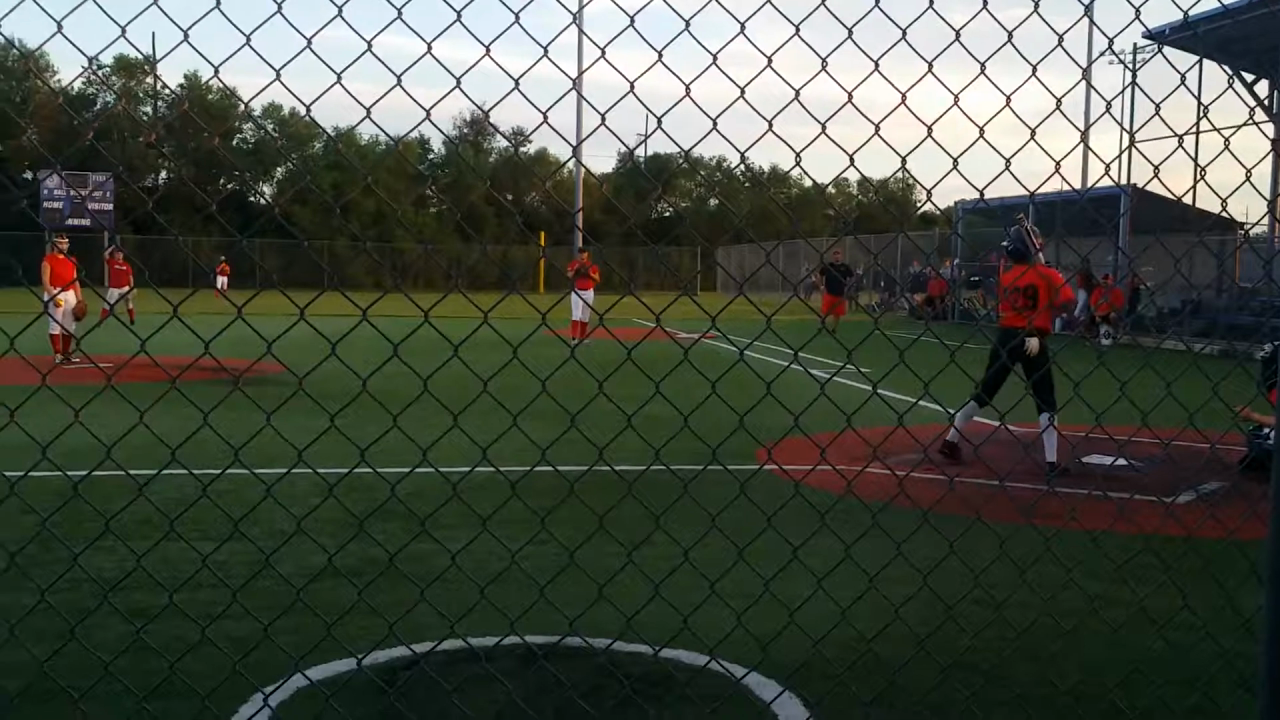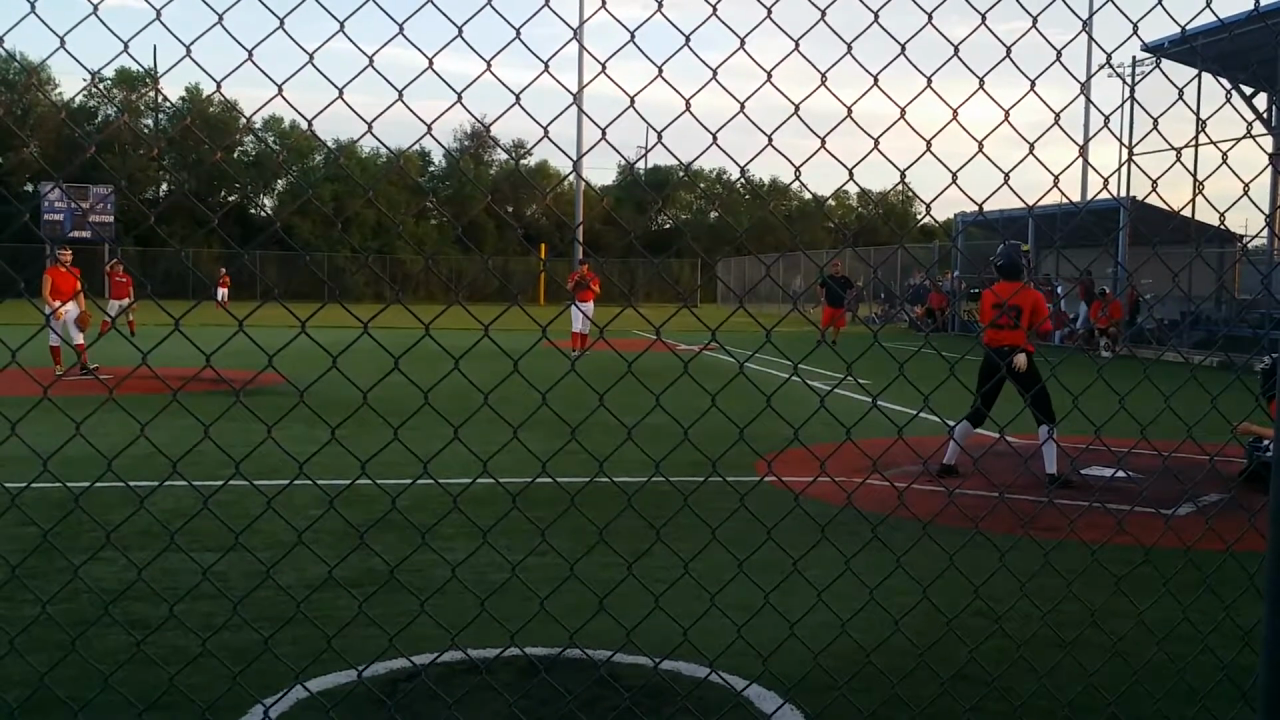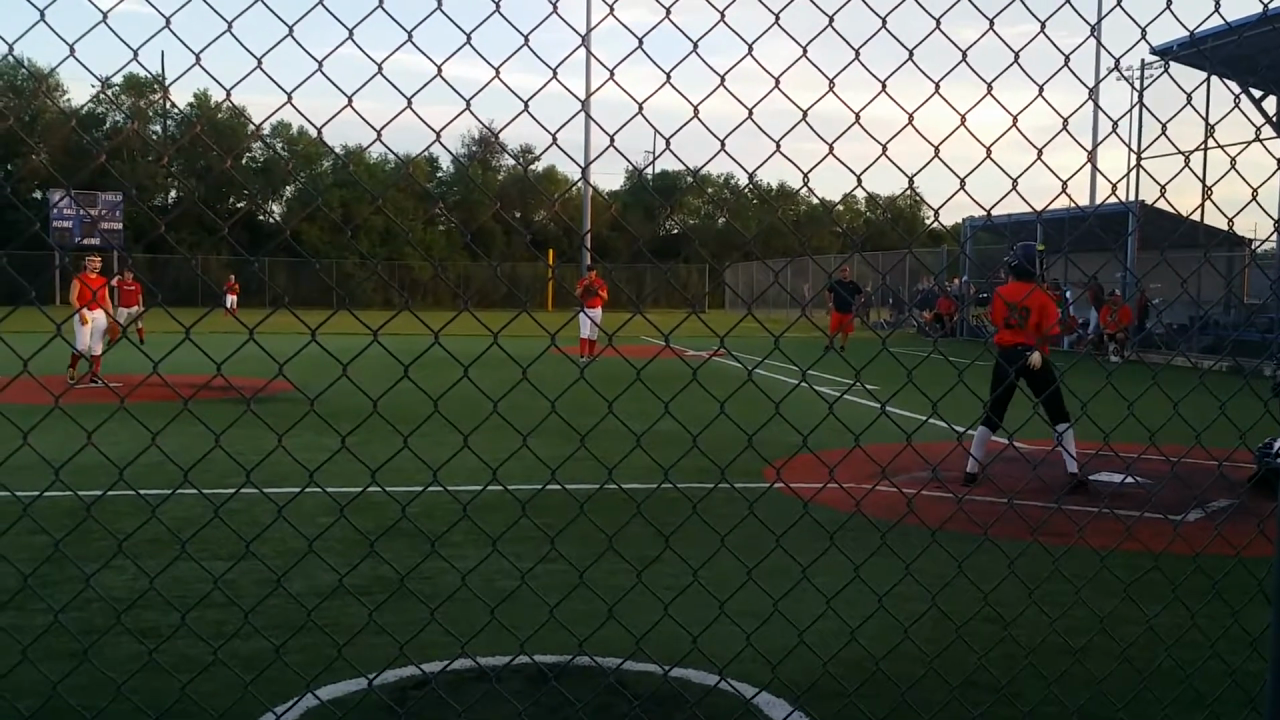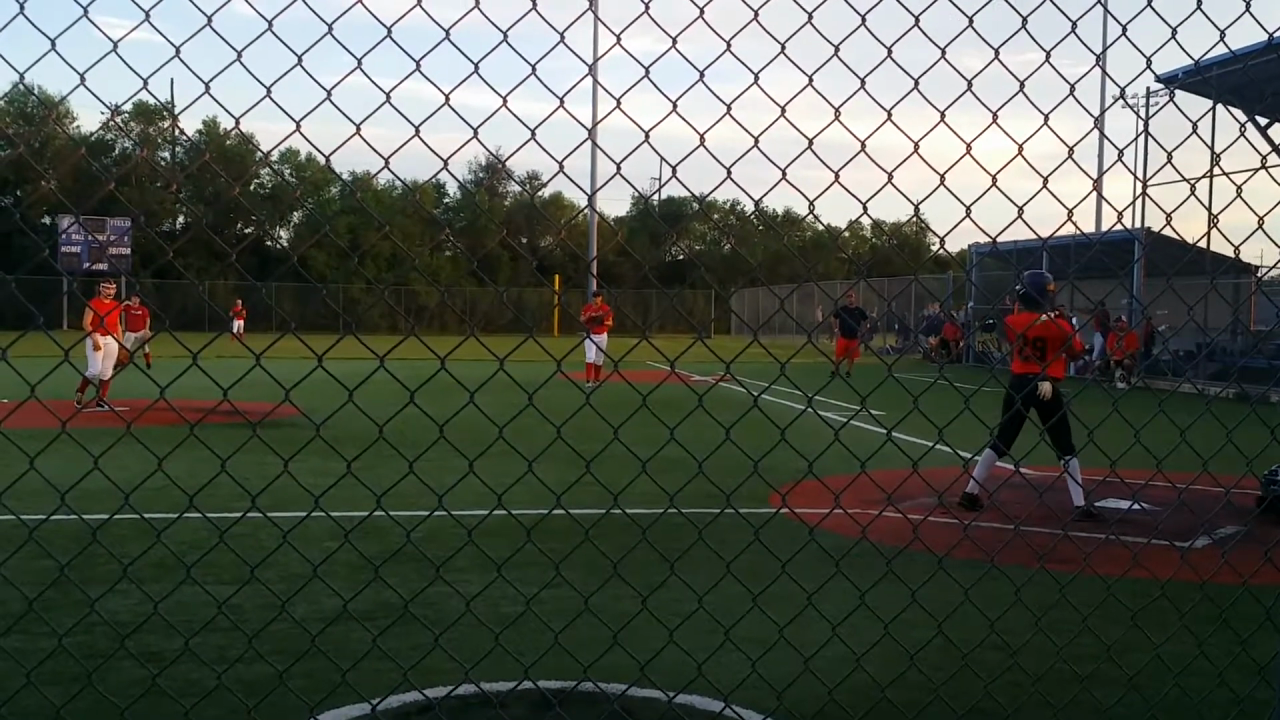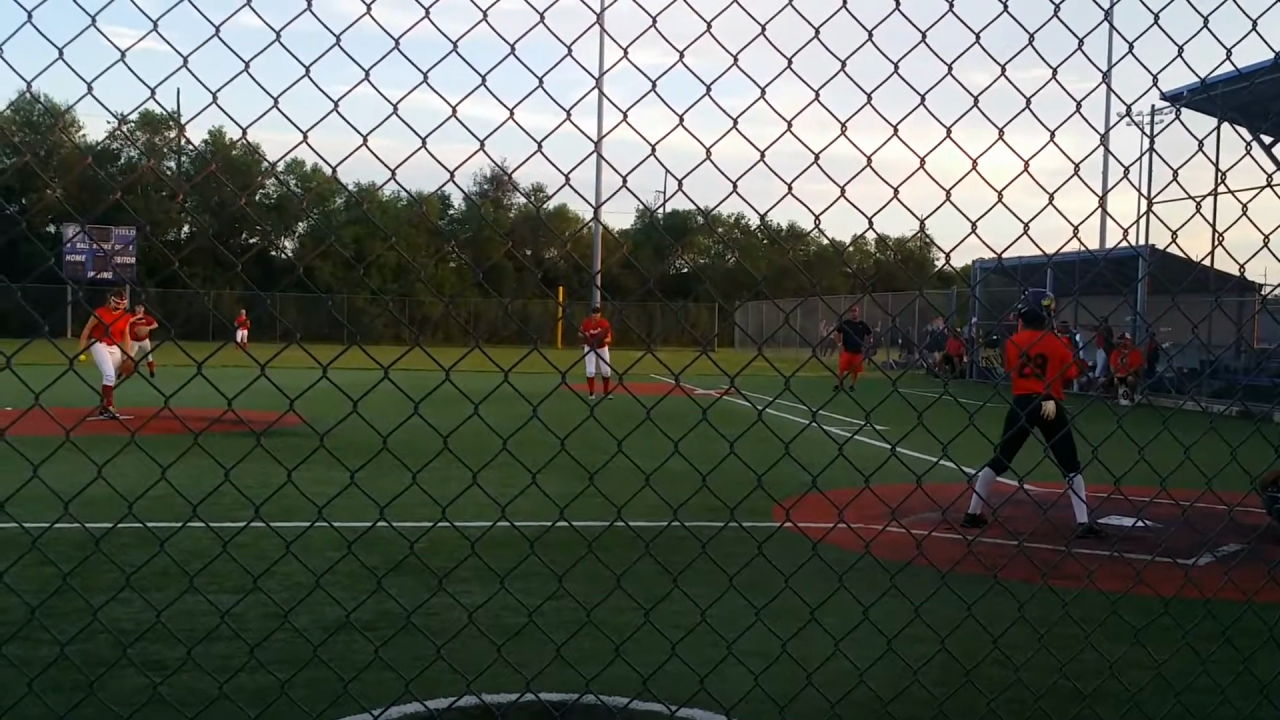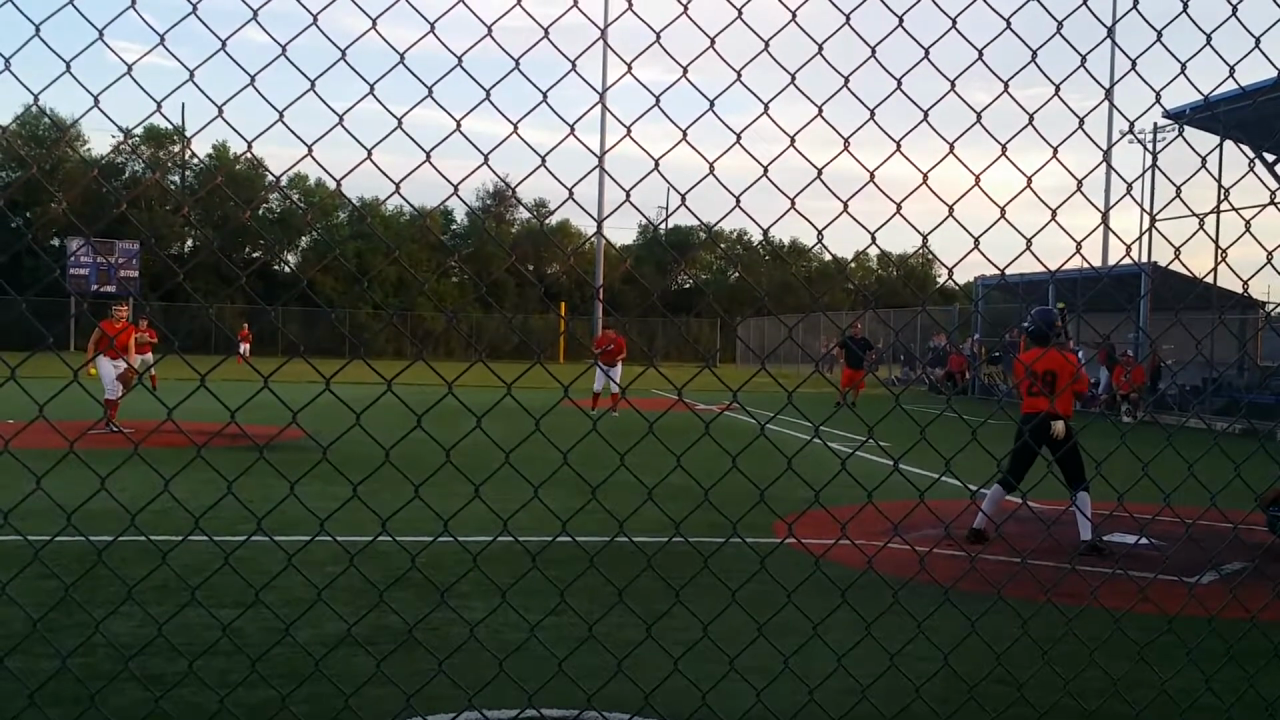
dt=0.7s
person 1, frame 1
left shoulder: (1005, 278)
right shoulder: (1048, 275)
right elbow: (1066, 302)
left hip: (1006, 338)
right hip: (1033, 340)
left knee: (982, 393)
right knee: (1046, 402)
left ankle: (950, 441)
right ankle: (1052, 462)
person 1, frame 2
left shoulder: (988, 294)
right shoulder: (1034, 296)
right elbow: (1043, 333)
left hip: (993, 356)
right hip: (1020, 358)
left knee: (977, 412)
right knee: (1045, 415)
left ankle: (947, 463)
right ankle: (1052, 473)
person 1, frame 3
left shoulder: (1000, 293)
right shoulder: (1043, 297)
right elbow: (1049, 335)
left hip: (1006, 356)
right hip: (1034, 357)
left knee: (992, 415)
right knee: (1060, 416)
left ankle: (971, 471)
right ankle: (1073, 475)
person 1, frame 4
left shoulder: (1011, 322)
right shoulder: (1058, 326)
right elbow: (1076, 352)
left hip: (1018, 386)
right hip: (1046, 388)
left knee: (1001, 442)
right knee: (1066, 448)
left ankle: (970, 493)
right ankle: (1081, 506)
person 1, frame 5
left shoulder: (1013, 342)
right shoulder: (1059, 344)
right elbow: (1068, 378)
left hip: (1021, 405)
right hip: (1050, 406)
left knee: (999, 460)
right knee: (1071, 466)
left ankle: (973, 513)
right ankle: (1084, 523)
person 1, frame 6
left shoulder: (1021, 361)
right shoulder: (1068, 360)
right elbow: (1082, 393)
left hip: (1029, 423)
right hip: (1058, 425)
left knee: (1009, 478)
right knee: (1078, 484)
left ankle: (977, 528)
right ankle: (1087, 540)
